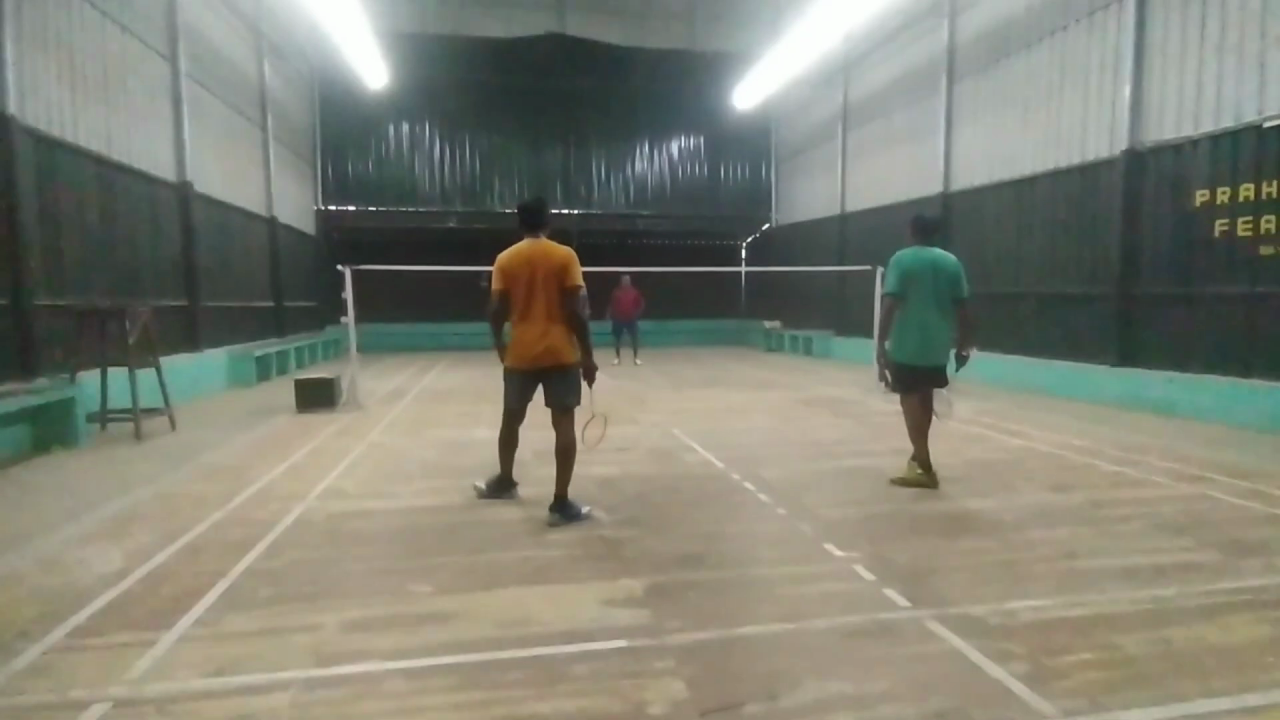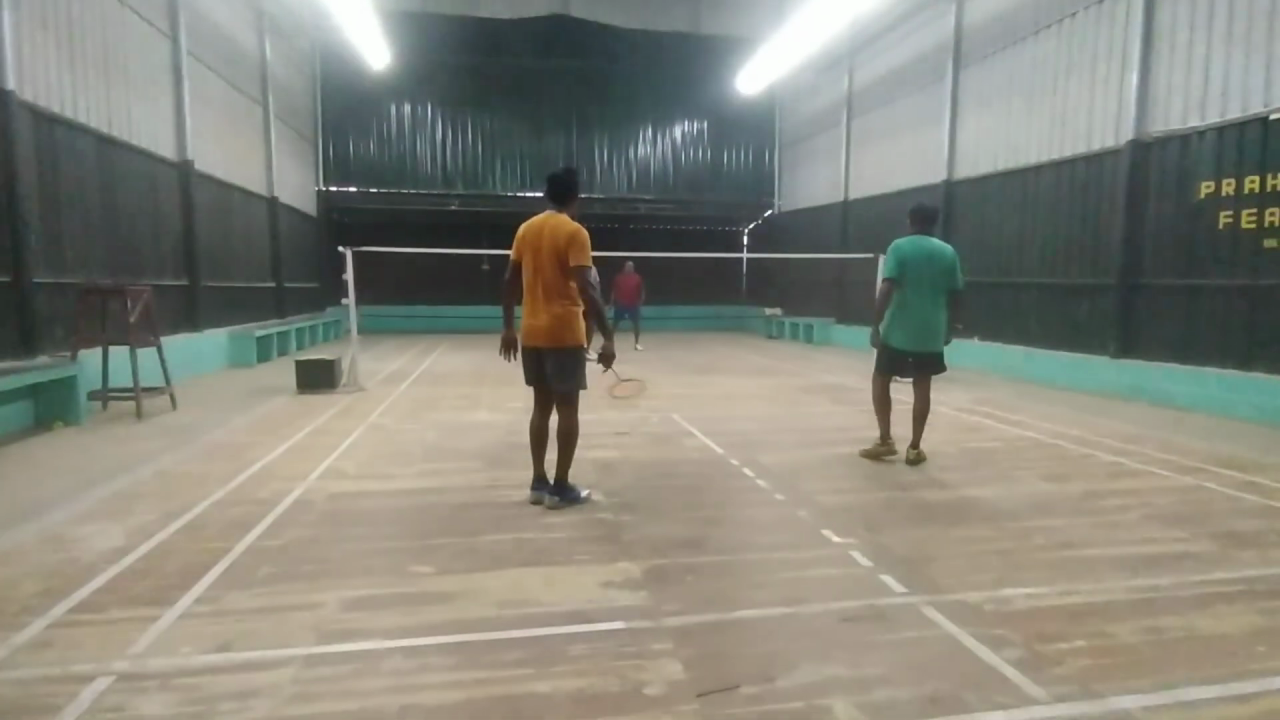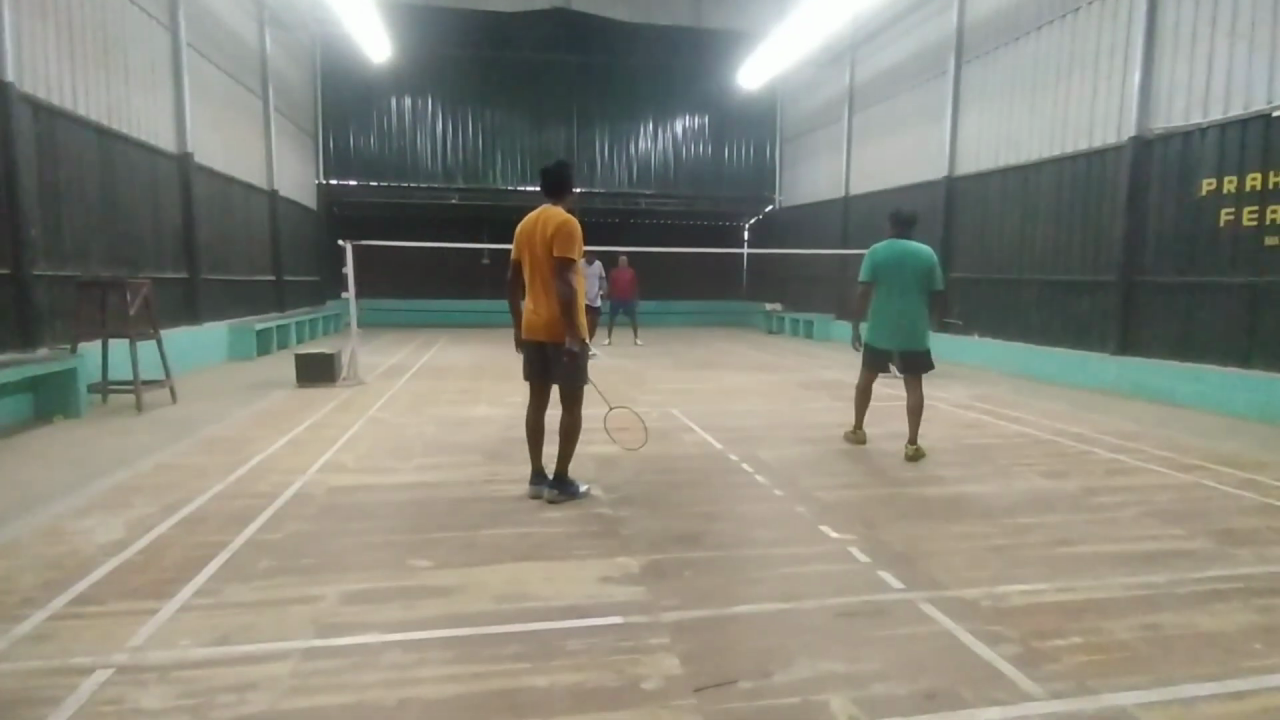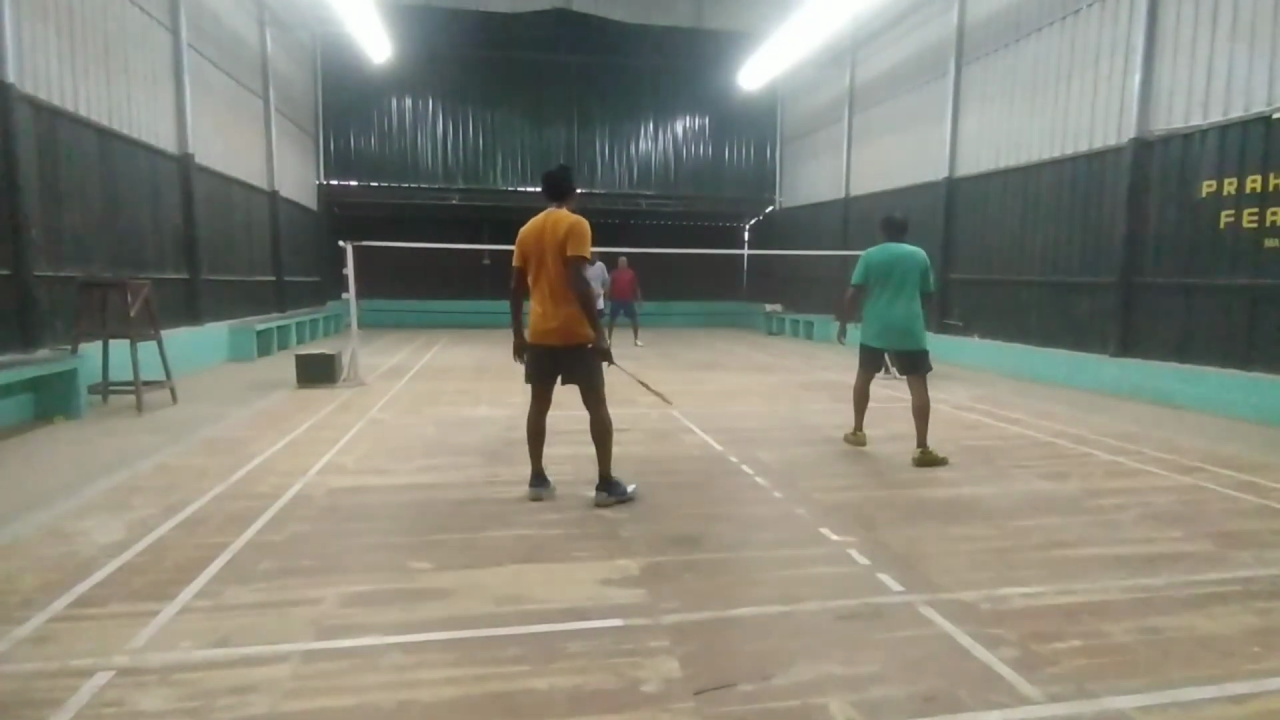
dt=0.4s
person 1, frame 1
left shoulder: (505, 260)
right shoulder: (565, 256)
left elbow: (497, 311)
right elbow: (577, 311)
left wrist: (500, 344)
right wrist: (587, 355)
left hip: (521, 354)
right hip: (560, 354)
left knee: (511, 419)
right knee: (564, 425)
left ankle: (504, 481)
right ankle: (560, 503)
person 1, frame 2
left shoulder: (526, 229)
right shoulder: (574, 232)
left elbow: (510, 282)
right elbow: (586, 289)
left wrist: (508, 328)
right wrist: (607, 338)
left hip: (531, 333)
right hip: (565, 334)
left knee: (542, 407)
right knee: (567, 407)
left ankle: (539, 483)
right ankle: (560, 487)
person 1, frame 3
left shoulder: (525, 225)
right shoulder: (566, 223)
left elbow: (513, 280)
right elbow: (563, 282)
left wrist: (518, 324)
right wrist: (573, 334)
left hip: (533, 329)
right hip: (561, 330)
left knee: (537, 401)
right knee: (572, 403)
left ankle: (537, 477)
right ankle: (560, 481)
person 1, frame 4
left shoulder: (527, 230)
right shoulder: (575, 224)
left elbow: (516, 287)
right elbow: (579, 283)
left wrist: (518, 333)
right wrist: (599, 333)
left hip: (538, 332)
right hip: (574, 331)
left knee: (539, 404)
right knee: (596, 405)
left ankle: (537, 479)
right ankle: (607, 484)
person 2, frame 1
left shoulder: (901, 259)
right shoulder: (951, 262)
left elbow: (889, 305)
right elbow: (962, 309)
left wrist: (881, 344)
right wrist: (963, 345)
left hip: (907, 345)
right hip: (937, 345)
left knee: (911, 404)
right knee: (924, 402)
left ankle: (925, 470)
right ankle: (918, 458)
person 2, frame 2
left shoulder: (899, 247)
right shoulder: (948, 252)
left elbow: (886, 290)
right elbow: (955, 297)
left wrist: (875, 326)
right wrist: (949, 329)
left hip: (898, 331)
right hip: (932, 334)
left knee: (881, 381)
right knee: (922, 388)
left ankle: (885, 440)
right ankle: (914, 448)
person 2, frame 3
left shoulder: (876, 252)
right shoulder: (927, 254)
left elbow: (863, 293)
right elbow: (937, 297)
left wrist: (855, 327)
right wrist: (928, 322)
left hip: (880, 329)
right hip: (914, 331)
left knee: (866, 378)
right knee: (914, 386)
left ankle: (857, 430)
right ankle: (913, 444)
person 2, frame 4
left shoulder: (870, 256)
right shoulder: (919, 256)
left elbow: (853, 294)
right elbow: (926, 296)
left wrist: (843, 323)
left hip: (875, 329)
right hip: (910, 330)
left knee: (864, 377)
right knee: (918, 386)
left ankle: (858, 431)
right ankle: (922, 449)
